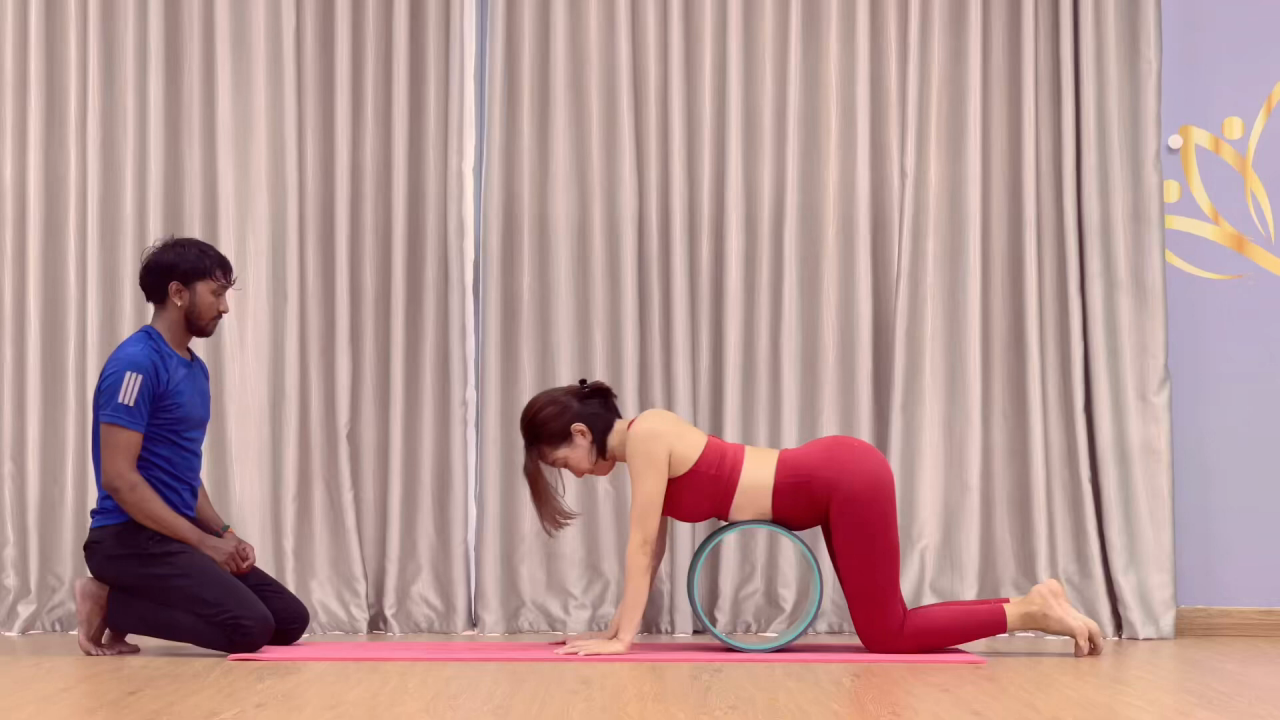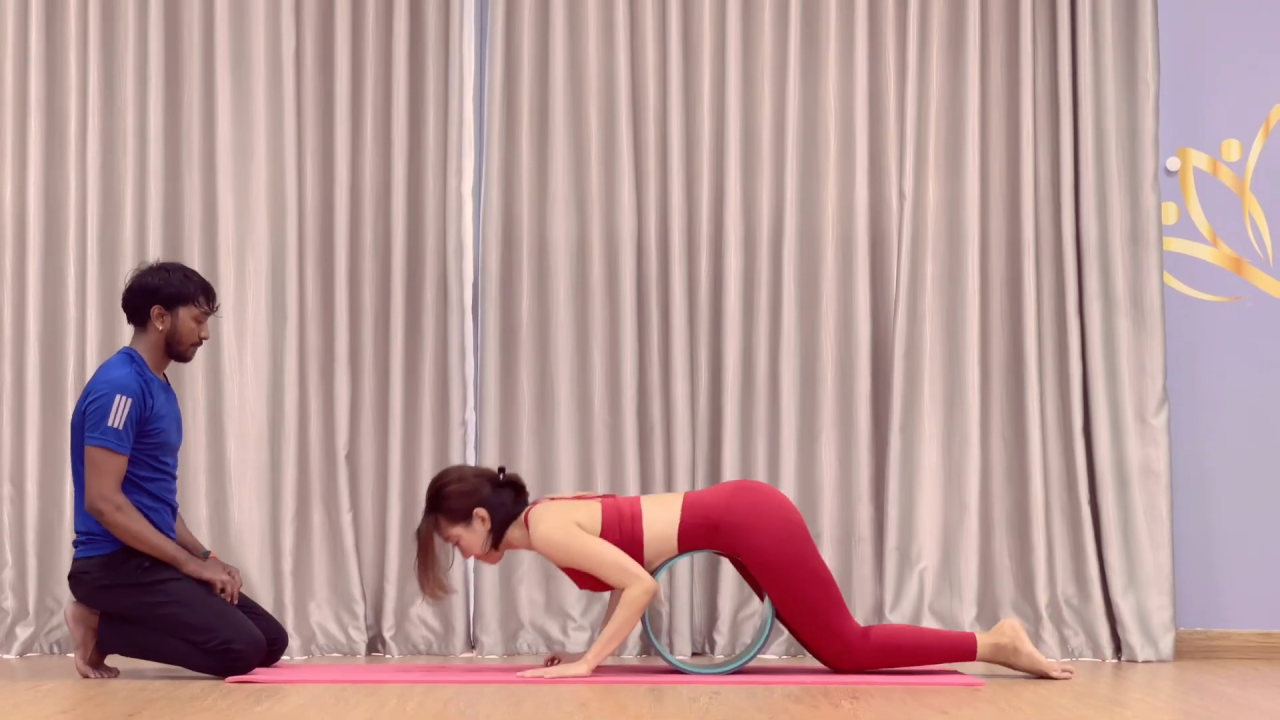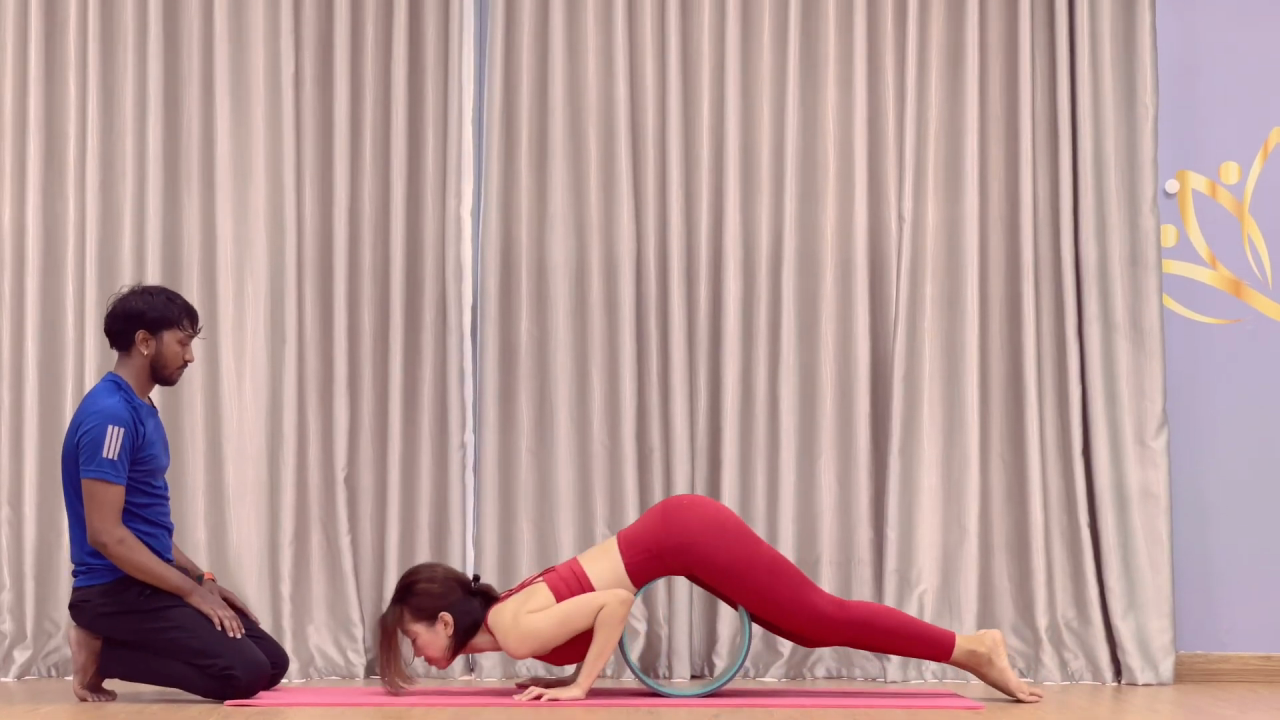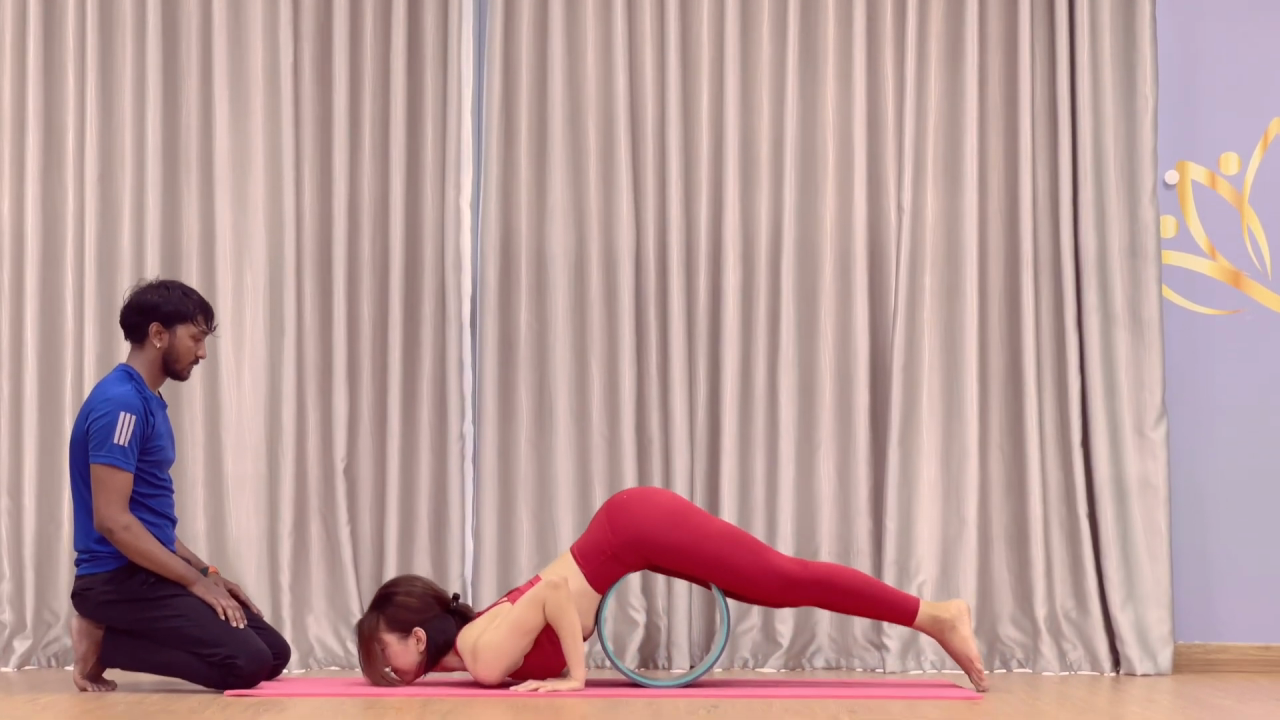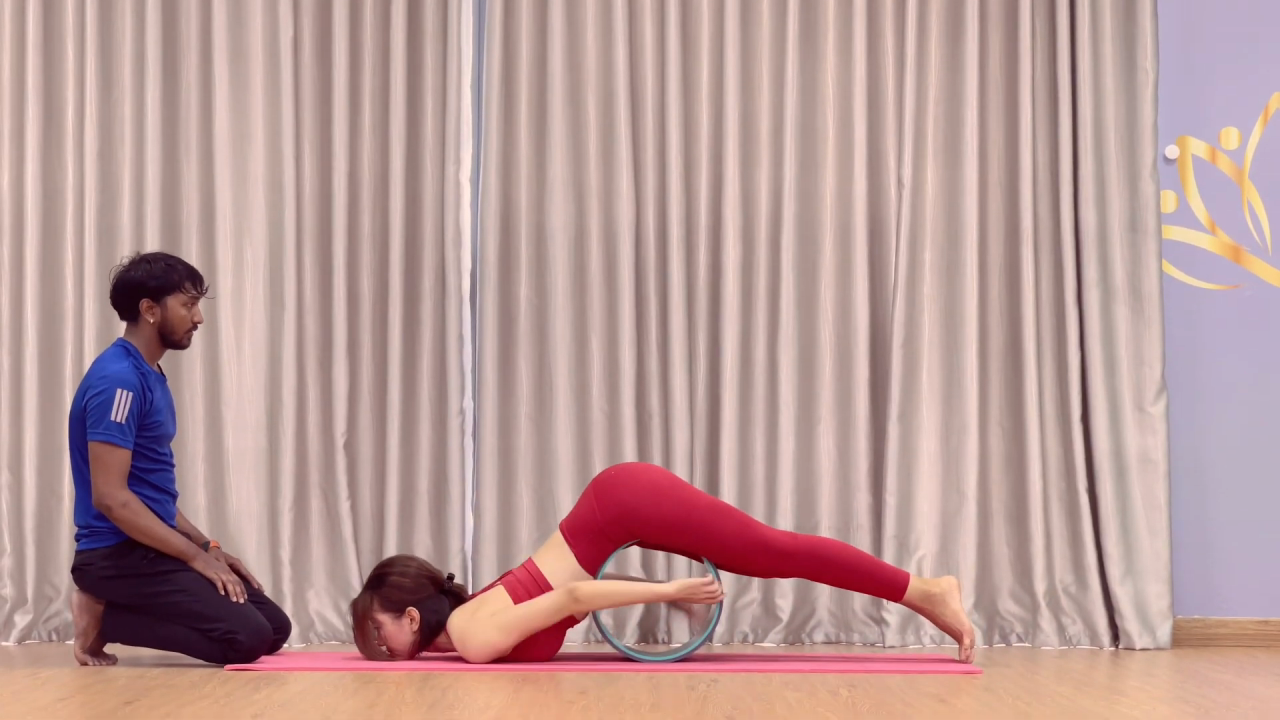
dt=1s
person 1, frame 1
left shoulder: (644, 436)
right shoulder: (643, 443)
left elbow: (640, 547)
right elbow: (653, 548)
left wrist: (621, 640)
right wrist: (618, 628)
left hip: (847, 480)
right hip: (837, 476)
left knee: (888, 639)
right knee: (890, 630)
left ankle: (1032, 612)
right ankle: (1030, 604)
person 1, frame 2
left shoulder: (546, 532)
right shoulder: (549, 516)
left elbow: (640, 585)
right elbow: (627, 573)
left wrist: (588, 662)
right wrist: (592, 651)
left hip: (749, 522)
right hip: (744, 513)
left knee: (848, 649)
right knee: (835, 651)
left ankle: (997, 643)
right ankle: (992, 640)
person 1, frame 3
left shoulder: (516, 633)
right shoulder: (505, 615)
left elbow: (615, 601)
left wrist: (579, 685)
right wrist: (568, 675)
left hip: (688, 535)
right hip: (682, 529)
left knee: (824, 617)
right knee: (811, 627)
left ankle: (970, 649)
right ankle: (968, 649)
person 1, frame 4
left shoulder: (487, 657)
right shoulder: (471, 641)
left elbow: (556, 587)
left wrist: (574, 675)
right wrist: (560, 664)
left hip: (639, 528)
right hip: (632, 527)
left knee: (788, 580)
right knee: (779, 588)
left ankle: (935, 616)
right ankle: (934, 617)
person 1, frame 5
left shoulder: (473, 640)
right shoulder: (464, 621)
left elbow: (571, 599)
left wrist: (668, 591)
left hip: (626, 502)
right hip: (622, 504)
left knee: (777, 551)
right knee: (765, 559)
left ankle: (924, 591)
right ankle: (923, 592)
person 2, frame 1
left shoulder: (195, 369)
right shoulder: (137, 363)
right elbow: (118, 478)
left wrist: (224, 534)
right wrist: (203, 541)
left hip: (174, 532)
right hip: (130, 537)
left knee: (291, 621)
right knee: (249, 627)
left ankle: (122, 601)
right ankle: (108, 602)
person 2, frame 2
left shoulder: (163, 390)
right shoulder: (120, 385)
right elbow: (103, 501)
left wrist: (205, 557)
right wrist: (190, 562)
left hip: (151, 557)
right hip: (116, 563)
left knee: (271, 641)
right knee: (240, 649)
left ankle: (109, 622)
right ankle: (99, 626)
person 2, frame 3
left shoulder: (144, 411)
right shoulder: (110, 414)
right elbow: (105, 534)
left wrist: (203, 580)
right wrist: (193, 591)
left hip: (145, 583)
right hip: (117, 590)
left knee: (272, 664)
right knee: (244, 673)
left ankle: (109, 647)
right ankle: (101, 654)
person 2, frame 4
left shoulder: (148, 401)
right shoulder: (121, 402)
right elbow: (112, 520)
left wrist: (206, 572)
right wrist: (196, 580)
left hip: (147, 572)
right hip: (119, 578)
left knee: (273, 653)
right knee: (246, 662)
left ankle: (110, 635)
right ankle: (101, 643)
person 2, frame 5
left shoulder: (149, 376)
right shoulder: (118, 379)
right elbow: (111, 498)
left wrist: (207, 547)
right wrist: (196, 556)
left hip: (148, 548)
right hip: (119, 554)
left knee: (274, 628)
right knee: (247, 638)
left ankle: (109, 610)
right ankle: (101, 618)
